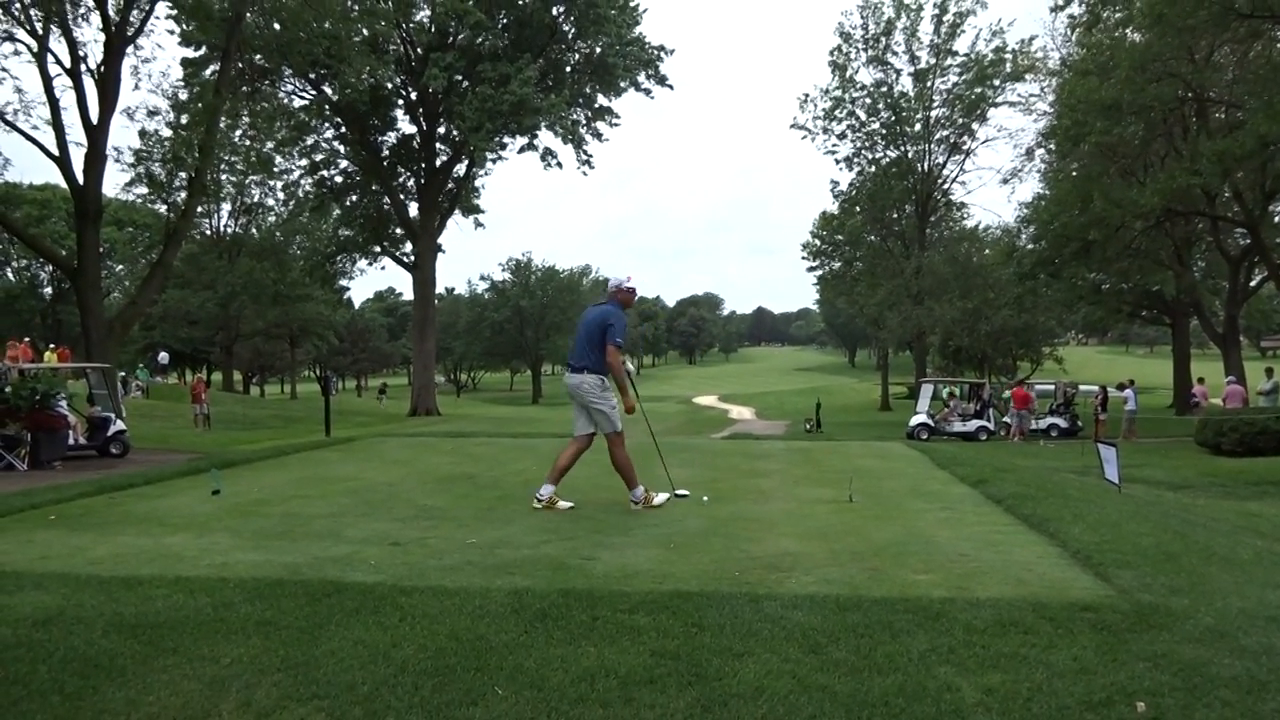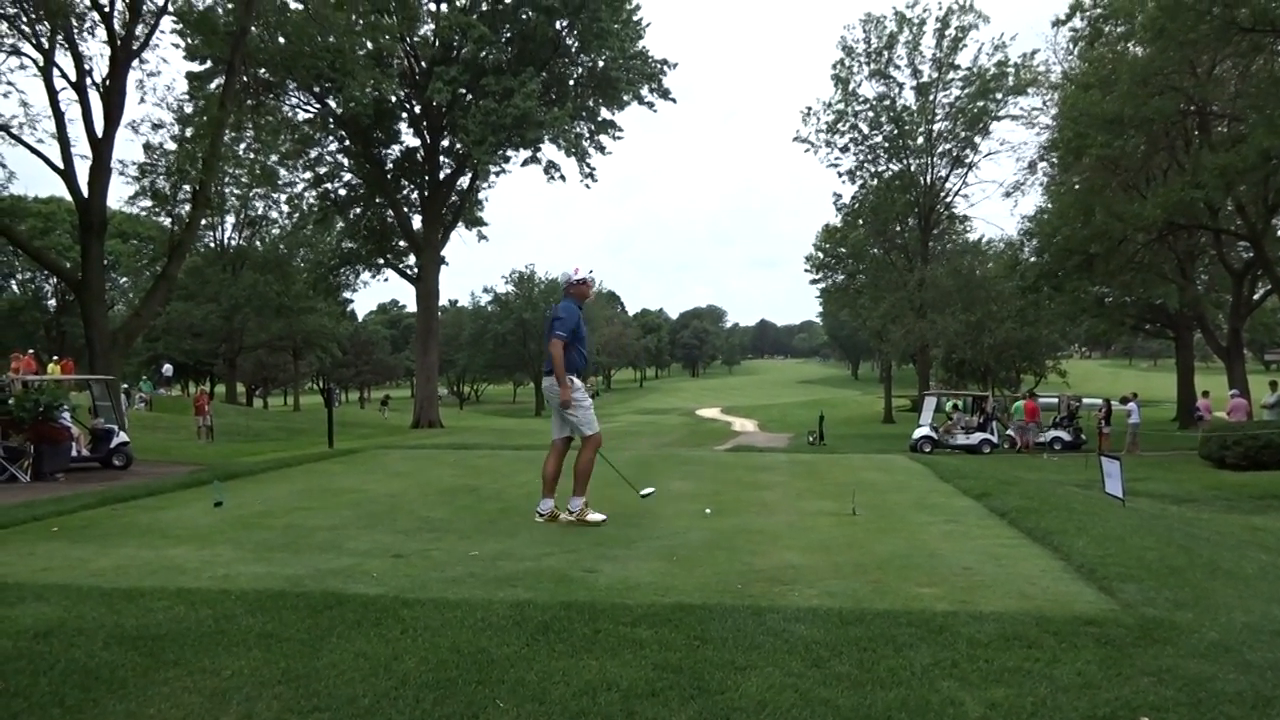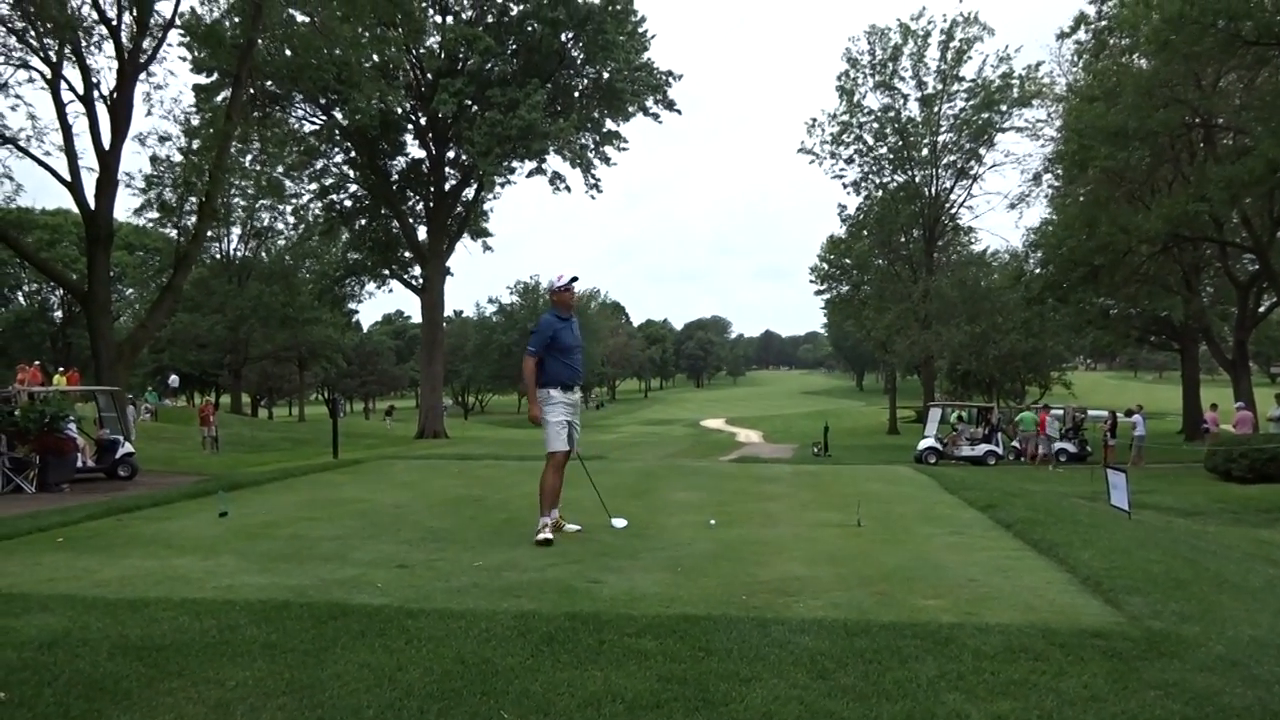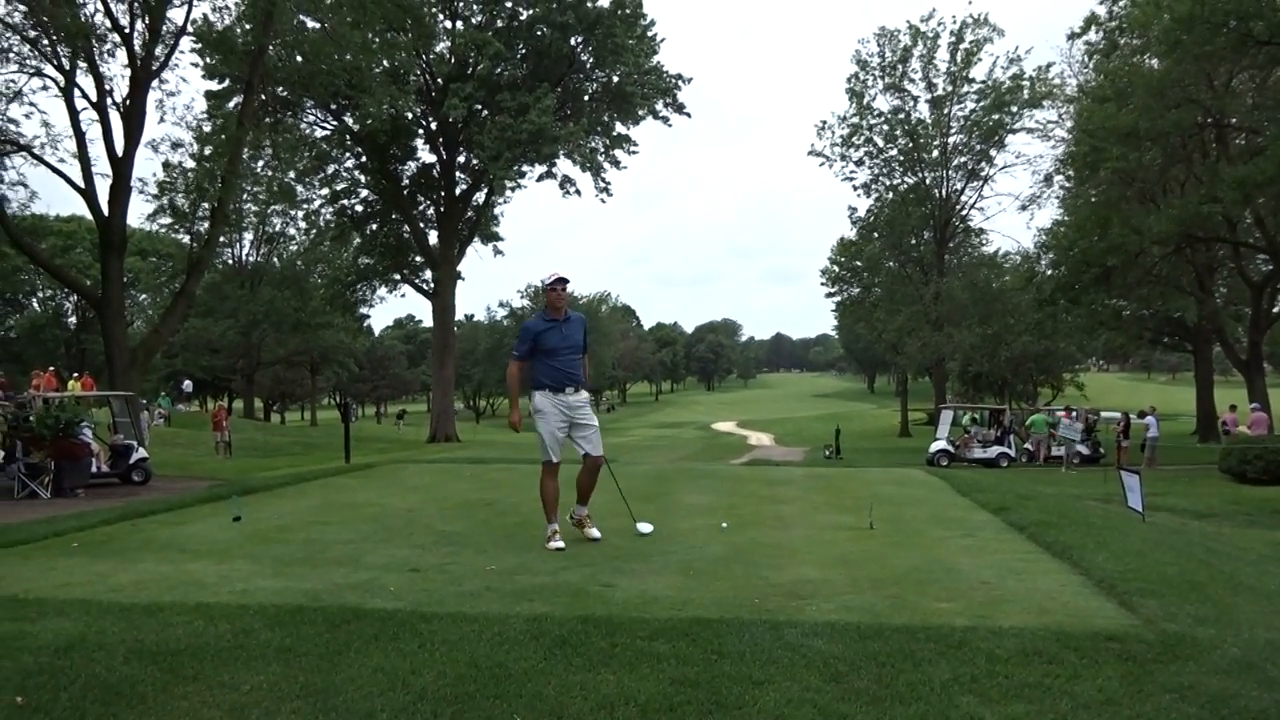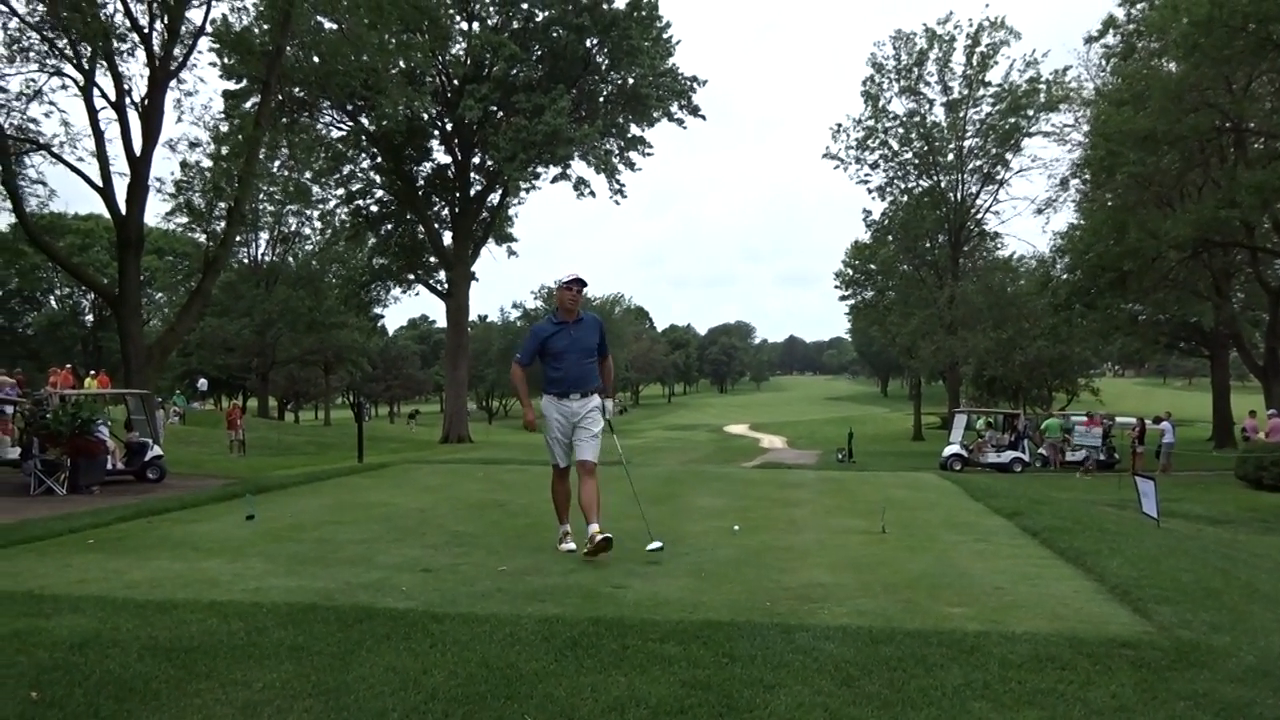
dt=0.4s
person 1, frame 1
left shoulder: (592, 310)
right shoulder: (616, 316)
right elbow: (611, 358)
left wrist: (620, 361)
right wrist: (626, 395)
left hip: (574, 378)
right hip: (591, 380)
left knee: (581, 440)
right knee: (615, 438)
left ankle: (545, 494)
right ankle: (639, 496)
person 1, frame 2
left shoulder: (564, 309)
right shoulder: (569, 311)
right elbow: (555, 348)
right wrist: (565, 387)
left hip: (560, 383)
right hip: (566, 383)
left knee: (560, 444)
right knee: (592, 439)
left ankle: (546, 508)
right ankle: (577, 506)
person 1, frame 3
left shoulder: (572, 321)
right shoulder: (547, 323)
right elbow: (528, 363)
right wrist: (533, 403)
left hip: (572, 396)
right hip: (554, 397)
left knee: (562, 458)
right knee: (556, 458)
left ankle: (553, 517)
right ankle: (544, 524)
person 1, frame 4
left shoulder: (579, 321)
right shoulder: (533, 326)
right elbow: (514, 367)
right wrist: (514, 408)
left hip: (579, 399)
right hip: (549, 401)
left knee: (595, 459)
right knee: (551, 466)
left ankle: (580, 513)
right ankle: (553, 529)
person 1, frame 5
left shoulder: (594, 323)
right shoulder: (541, 329)
left elbow: (605, 360)
right elbow: (517, 368)
left wrist: (608, 397)
right wrist: (527, 408)
left hip: (589, 404)
right hip: (556, 406)
left knee: (587, 469)
right knee: (561, 471)
left ankle: (594, 534)
right ankle: (565, 531)
